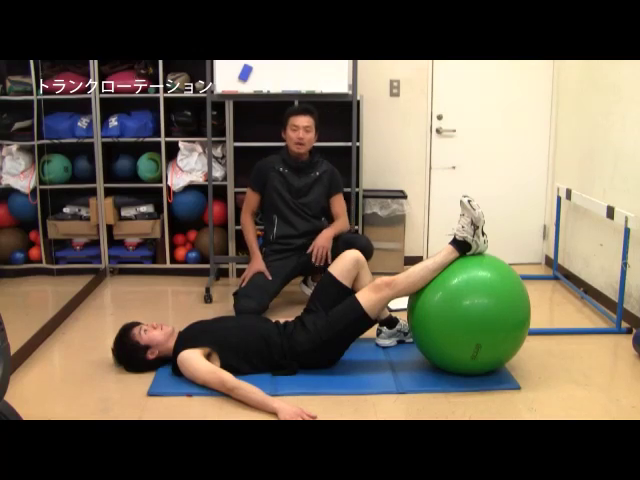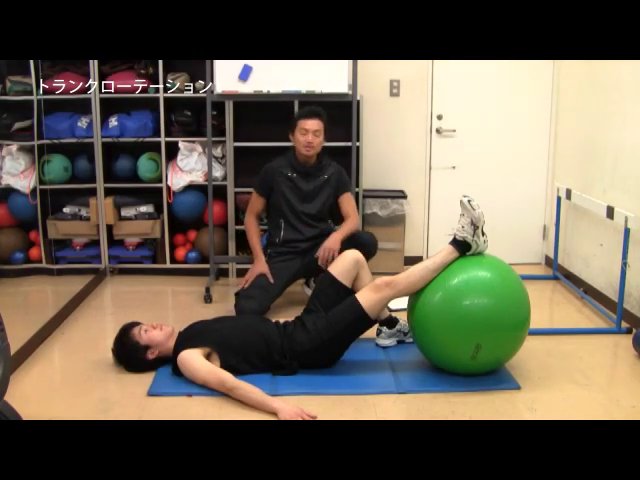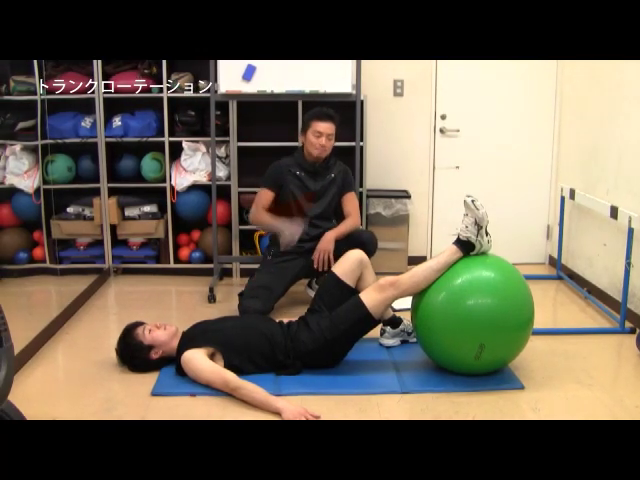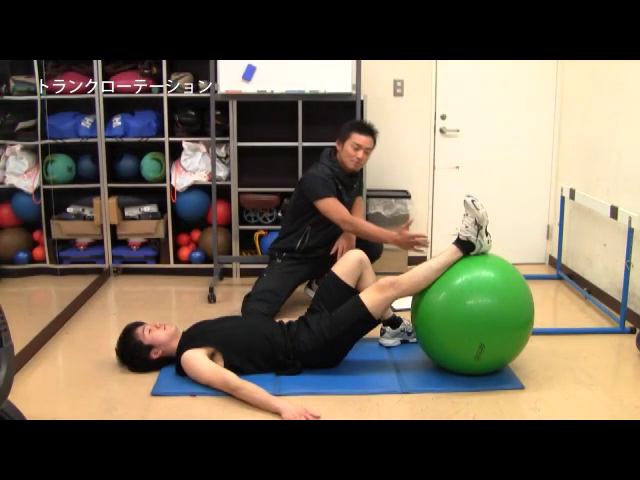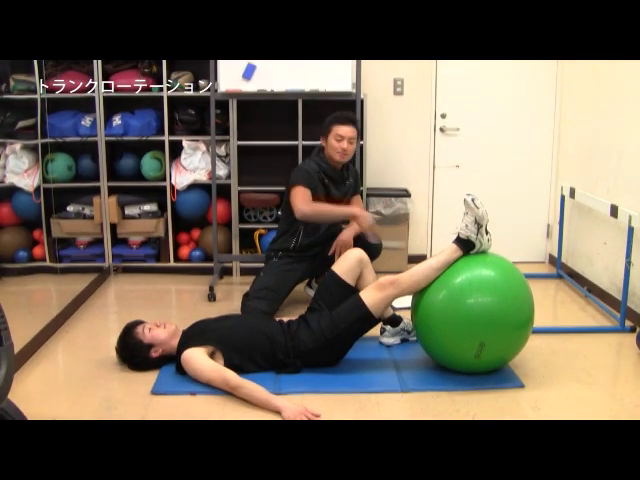
dt=1s
person 1, frame 1
left shoulder: (191, 333)
right shoulder: (186, 359)
right elbow: (228, 383)
right wrist: (277, 406)
left hip: (297, 328)
right hip: (306, 348)
left knee: (354, 257)
right knee: (384, 285)
right ankle: (462, 244)
person 1, frame 2
left shoulder: (190, 333)
right shoulder: (186, 358)
right elbow: (227, 383)
right wrist: (277, 405)
left hip: (298, 328)
right hip: (306, 348)
left knee: (354, 257)
right knee: (384, 285)
right ankle: (462, 245)
person 1, frame 3
left shoulder: (194, 333)
right shoulder: (189, 358)
right elbow: (230, 383)
right wrist: (281, 406)
left hip: (302, 328)
right hip: (310, 348)
left knee: (358, 256)
right knee: (388, 286)
right ankle: (465, 244)
person 1, frame 4
left shoulder: (194, 333)
right shoulder: (190, 359)
right elbow: (230, 383)
right wrist: (281, 406)
left hip: (302, 328)
right hip: (309, 348)
left knee: (357, 257)
right knee: (388, 286)
right ankle: (465, 244)
person 1, frame 5
left shoulder: (194, 331)
right shoulder: (190, 357)
right elbow: (230, 381)
right wrist: (281, 405)
left hip: (302, 327)
right hip: (309, 347)
left knee: (357, 256)
right knee: (387, 284)
right ankle: (465, 243)
person 2, frame 1
left shoulder: (327, 172)
right shoulder: (266, 168)
left elbow: (342, 220)
right elbow: (247, 214)
left wrist: (328, 233)
right wrist: (256, 256)
left hip: (316, 246)
right hip: (278, 251)
left knee: (363, 246)
right knee: (246, 308)
left ankle: (316, 280)
person 2, frame 2
left shoulder: (334, 173)
right shoulder: (274, 171)
left elbow: (353, 218)
right elbow: (251, 216)
left wrist: (335, 237)
right wrist: (259, 259)
left hip: (319, 249)
right hip: (282, 253)
left knee: (367, 242)
right knee: (247, 308)
left ankle: (320, 280)
person 2, frame 3
left shoulder: (341, 172)
right shoulder: (281, 169)
left elbow: (354, 218)
right elbow: (255, 213)
left wrist: (331, 236)
right wrist: (280, 226)
left hip: (322, 247)
right hip: (286, 252)
left knee: (367, 240)
right knee: (250, 308)
left ankle: (322, 282)
person 2, frame 4
left shoulder: (354, 174)
right shoulder: (318, 177)
left elbow: (356, 217)
right elbow: (346, 221)
left wrist: (349, 234)
right wrist: (395, 238)
left hip: (327, 249)
right hip: (293, 255)
left knee: (372, 246)
right knee: (256, 312)
left ankle: (322, 283)
person 2, frame 5
left shoulder: (350, 173)
right shoulder: (306, 172)
left elbow: (362, 222)
right elbow: (301, 210)
left wrist: (348, 232)
right wrist: (352, 211)
left hip: (327, 249)
right hip: (291, 255)
left knee: (372, 245)
right knee: (254, 310)
left ankle: (322, 284)
